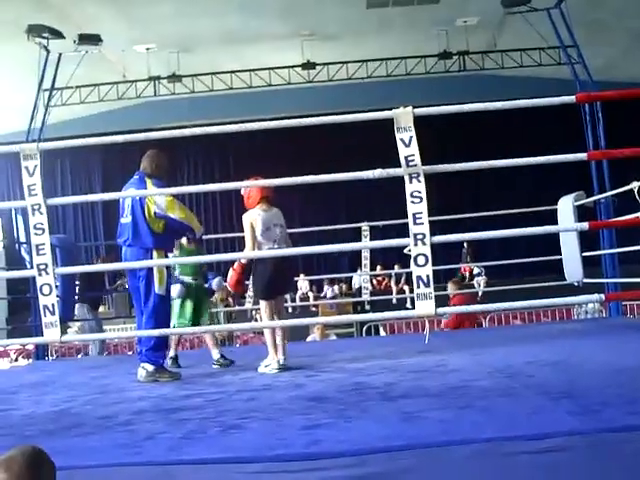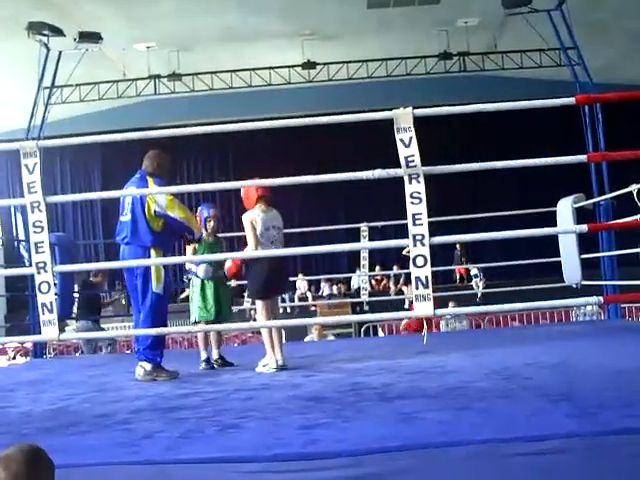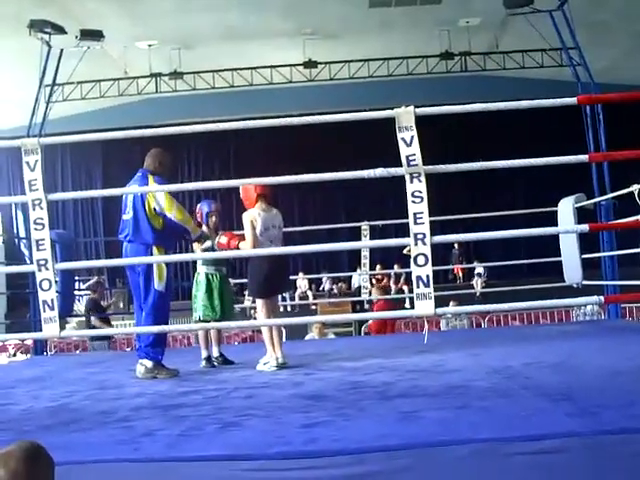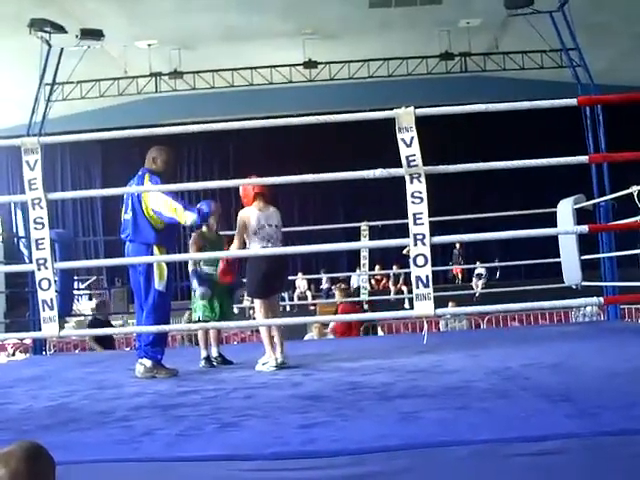
dt=0.5s
person 1, frame 1
left shoulder: (129, 187)
right shoulder: (152, 187)
right elbow: (177, 212)
left wrist: (177, 232)
right wrist: (196, 230)
left hip: (130, 252)
right hip: (149, 254)
left knee: (144, 311)
right knee: (156, 310)
left ankle: (146, 363)
right ankle: (152, 365)
person 1, frame 2
left shoulder: (130, 186)
right shoulder: (152, 186)
right elbow: (177, 212)
left wrist: (180, 234)
right wrist: (195, 232)
left hip: (128, 251)
right hip: (147, 253)
left knee: (141, 310)
right knee: (153, 310)
left ankle: (143, 361)
right ankle: (150, 364)
person 1, frame 3
left shoulder: (133, 184)
right shoulder: (153, 184)
right elbow: (174, 213)
left wrist: (182, 234)
right wrist: (195, 233)
left hip: (131, 249)
right hip: (148, 251)
left knee: (144, 308)
right knee: (155, 308)
left ankle: (144, 359)
right ankle: (150, 361)
person 1, frame 4
left shoulder: (136, 183)
right shoulder: (151, 183)
right elbow: (170, 207)
right wrist: (200, 214)
left hip: (135, 248)
right hip: (150, 250)
left knee: (145, 307)
right knee: (156, 308)
left ankle: (143, 358)
right ankle: (149, 361)
person 2, frame 1
left shoulder: (249, 216)
right shoulder: (278, 212)
left elbow: (250, 248)
right elbow: (287, 243)
left wrist: (238, 267)
left hip: (264, 264)
right hip: (282, 262)
left knee: (266, 312)
right knee: (279, 310)
left ankle: (273, 359)
right ankle: (281, 356)
person 2, frame 2
left shoulder: (249, 216)
right shoulder: (276, 214)
left elbow: (253, 247)
right elbow: (281, 243)
left hip: (260, 264)
right hip: (278, 263)
left knee: (263, 313)
right knee: (273, 311)
left ankle: (271, 358)
right ankle: (279, 356)
person 2, frame 3
left shoulder: (249, 215)
right shoulder: (276, 213)
left elbow: (251, 246)
right elbow: (278, 240)
left hip: (261, 262)
right hip: (278, 261)
left knee: (263, 310)
right knee: (273, 309)
left ankle: (271, 357)
right ankle: (278, 354)
person 2, frame 4
left shoulder: (245, 214)
right shoulder: (275, 212)
left elbow: (238, 243)
right elbow: (278, 239)
left hip: (258, 262)
right hip: (277, 260)
left knee: (261, 311)
right knee: (274, 308)
left ankle: (271, 357)
right ankle: (279, 354)
person 3, frame 1
left shoulder: (199, 248)
right shoulder: (176, 247)
left wrist: (211, 280)
right wrist: (173, 282)
left hip: (199, 288)
right hip: (182, 288)
left knee: (205, 322)
right knee: (180, 324)
left ankle: (217, 357)
right ankle: (172, 355)
person 3, frame 2
left shoulder: (220, 241)
right shoulder: (194, 241)
left elbow: (223, 263)
right elbow: (187, 264)
right wrist: (196, 268)
left hip: (218, 282)
right hip: (201, 283)
left knee: (217, 320)
right knee: (203, 320)
left ankle: (216, 356)
right ankle: (204, 358)
person 3, frame 3
left shoulder: (220, 236)
right elbow: (200, 251)
right wrist: (213, 243)
left hip: (221, 279)
right hip: (205, 278)
left knee: (218, 318)
right knee: (204, 318)
left ankle: (216, 354)
right ankle: (205, 356)
person 3, frame 4
left shoulder: (220, 238)
right shoulder: (197, 237)
right elbow: (193, 263)
left wrist: (230, 278)
right wrist: (196, 280)
left hip: (220, 280)
right hip: (205, 280)
left knee: (217, 317)
right knee: (204, 319)
left ankle: (216, 353)
right ankle: (204, 356)
